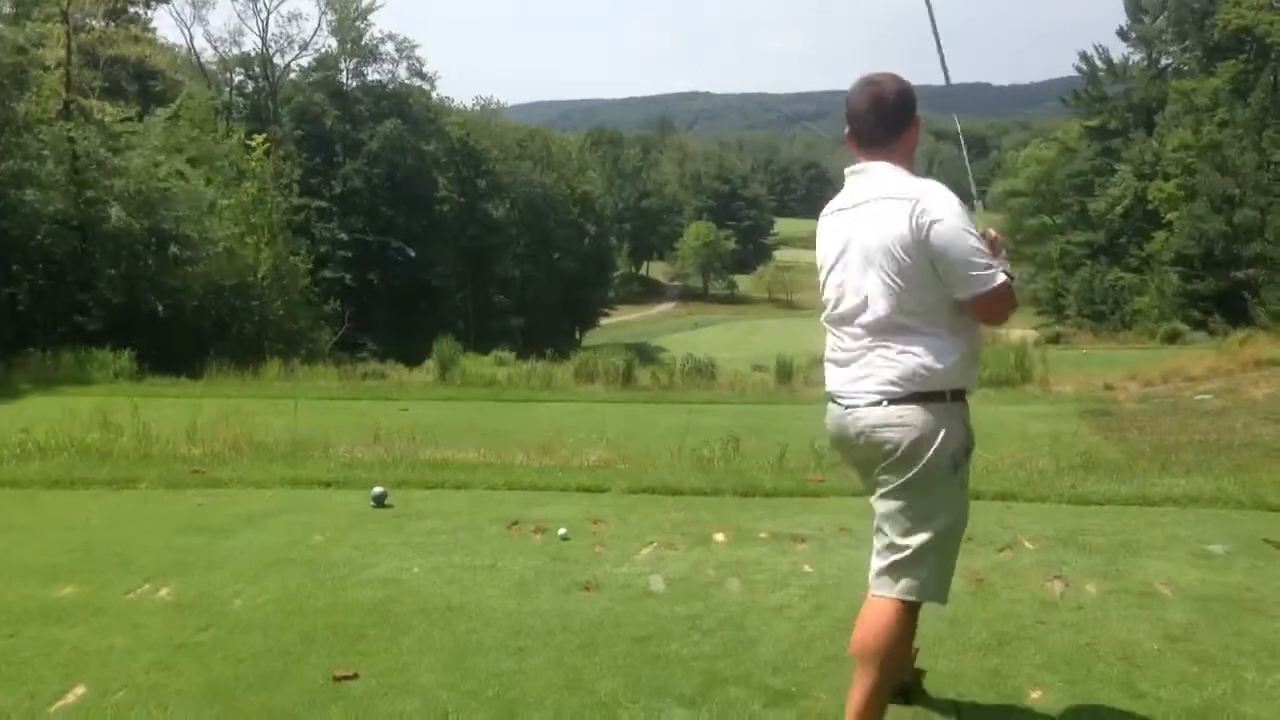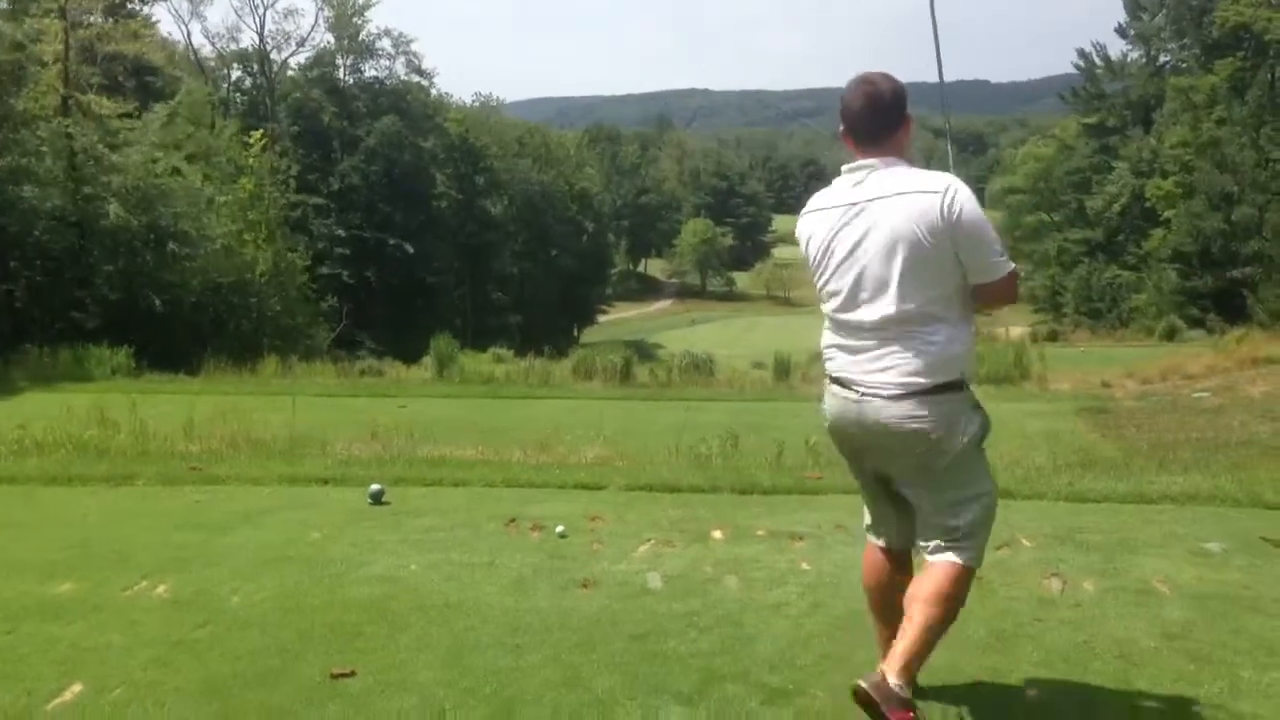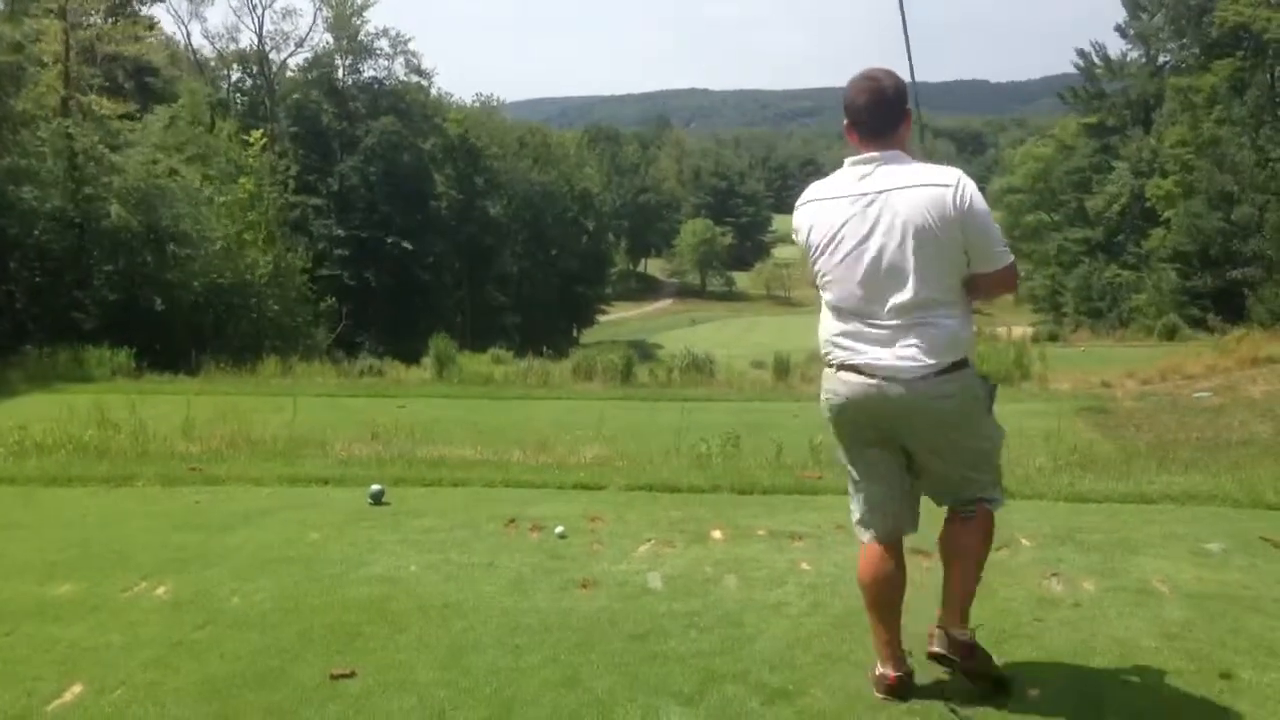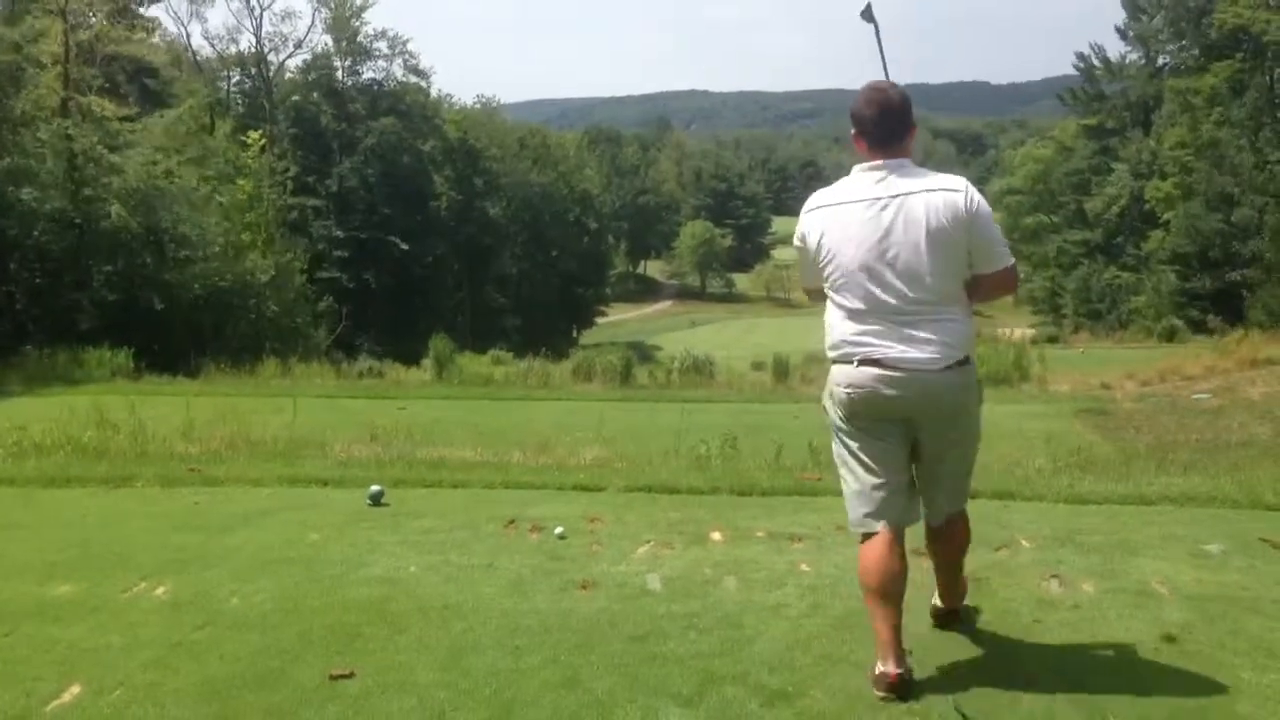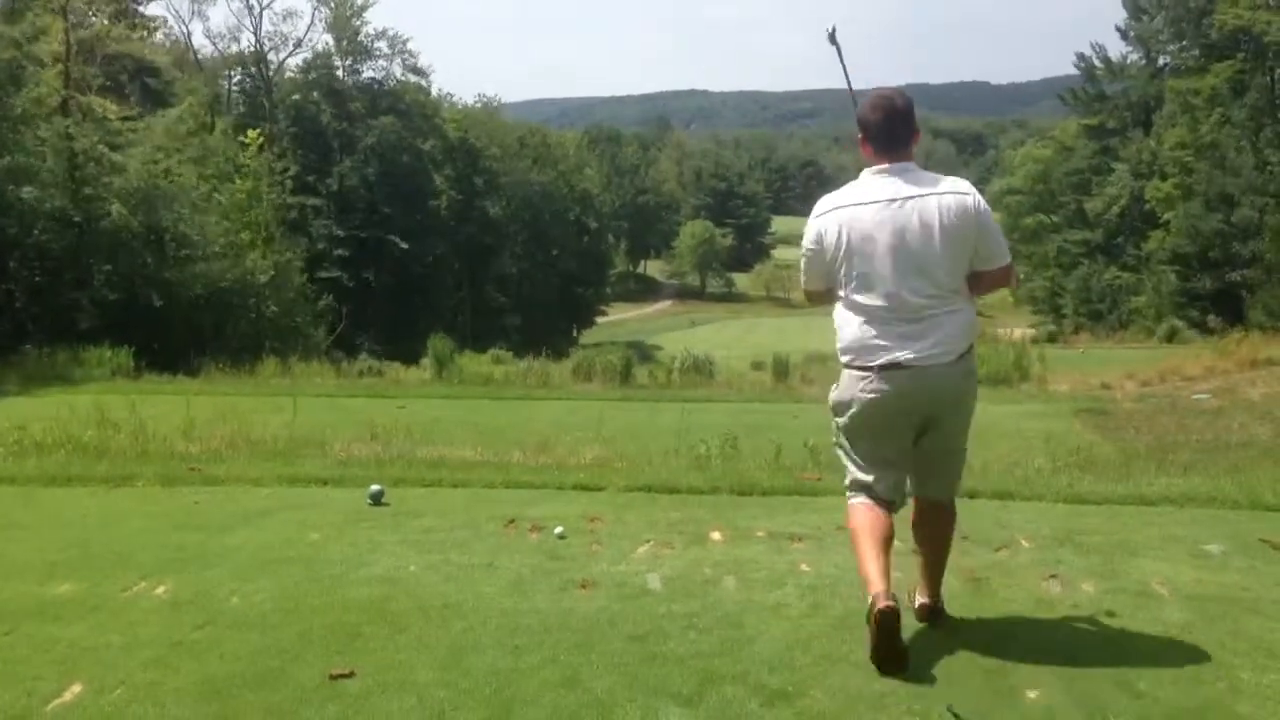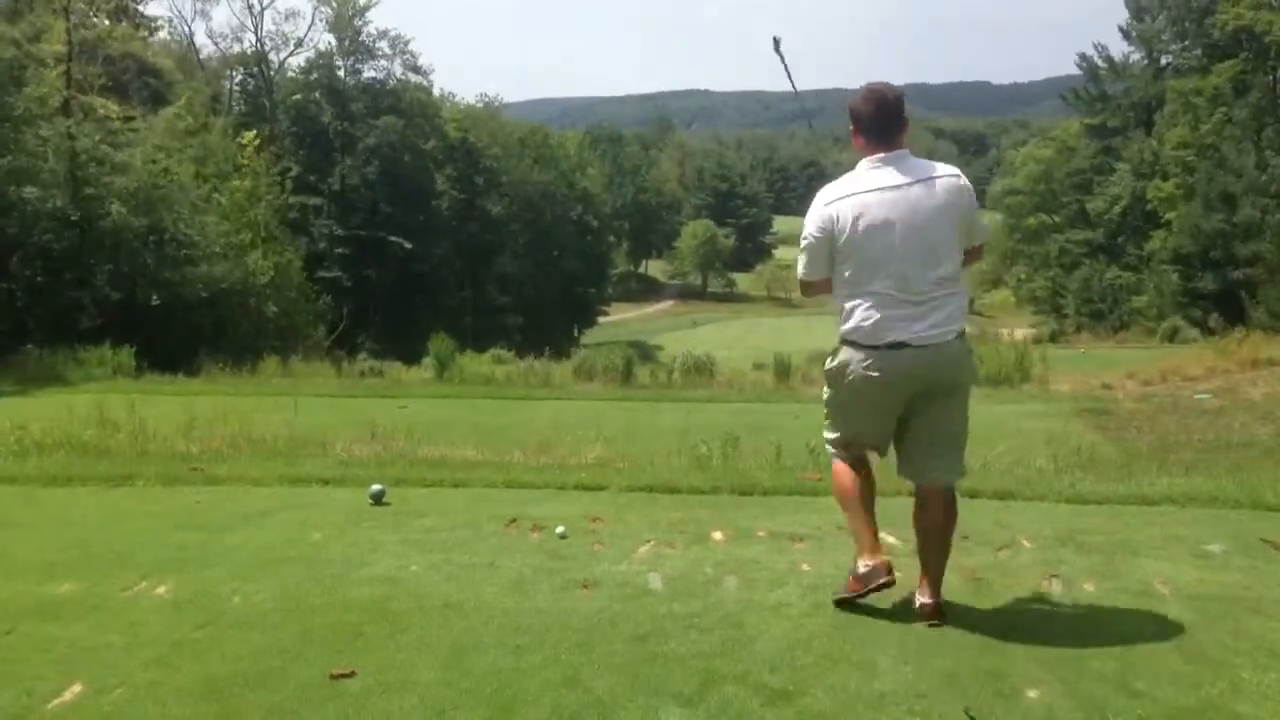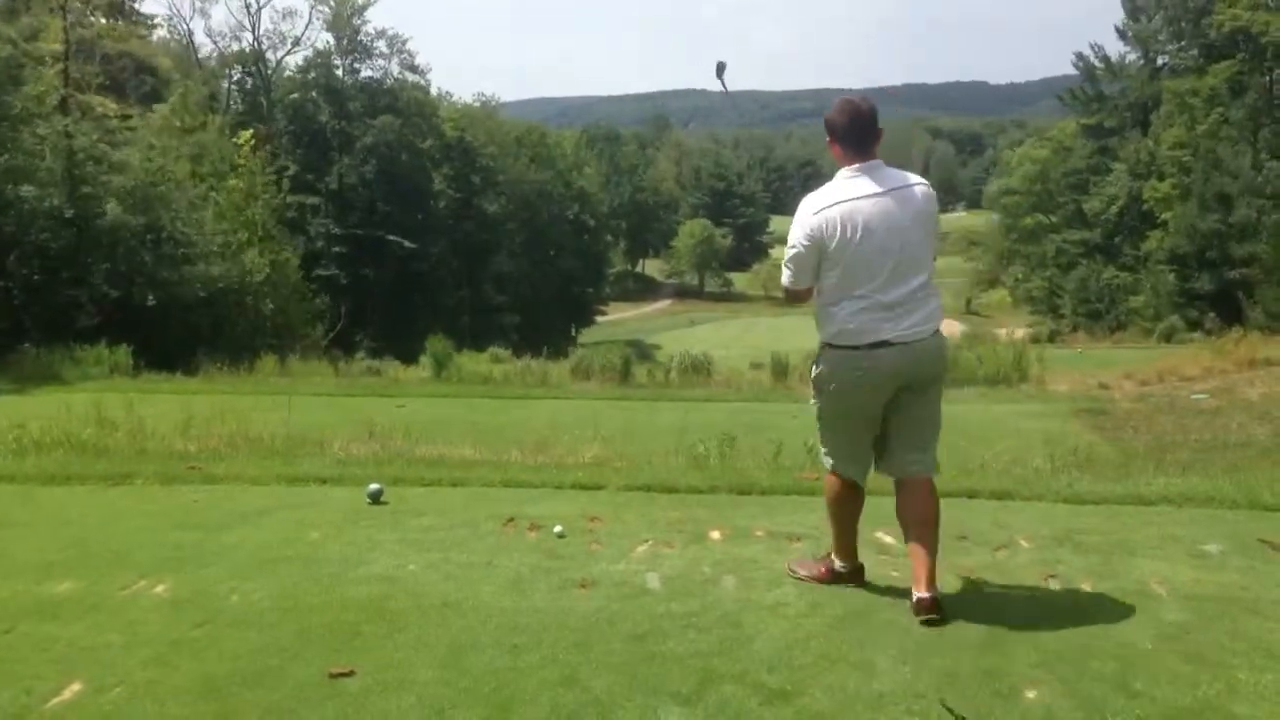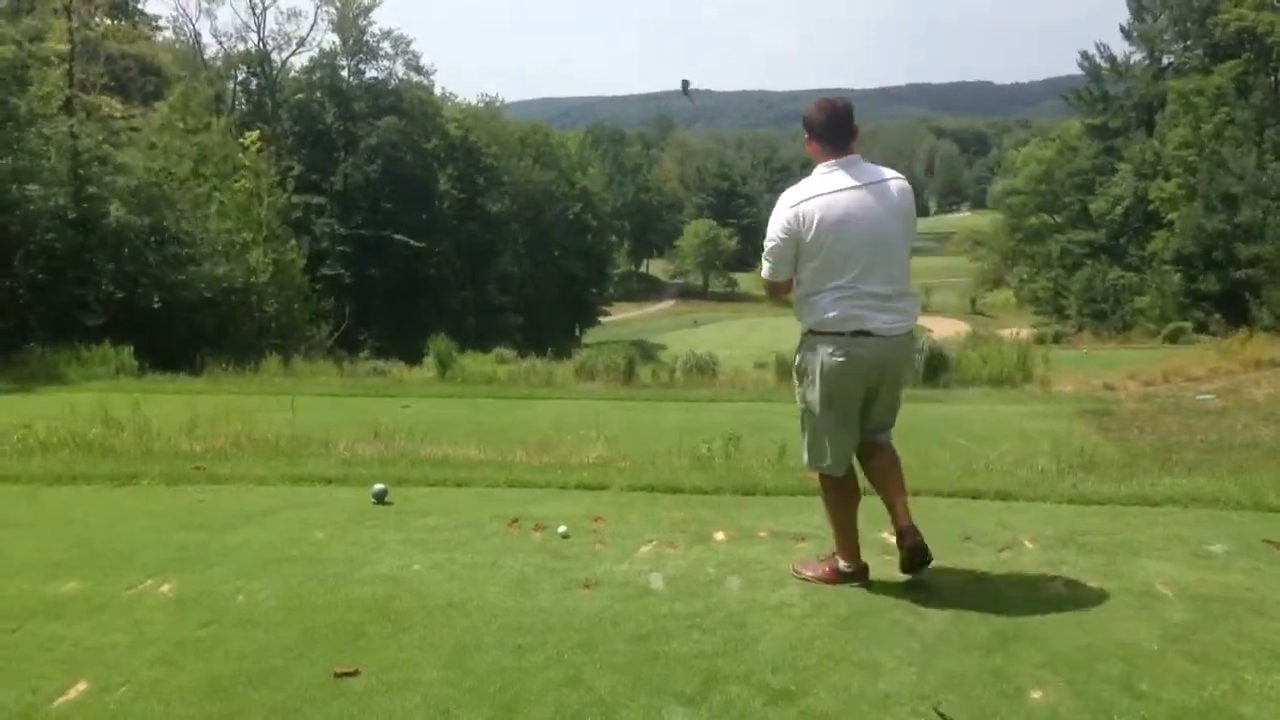
dt=0.2s
person 1, frame 1
left shoulder: (837, 208)
right shoulder: (928, 201)
right elbow: (991, 302)
left wrist: (973, 255)
right wrist: (999, 281)
left hip: (854, 406)
right hip: (914, 413)
left knee: (900, 551)
right knee: (901, 576)
left ankle: (895, 665)
person 1, frame 2
left shoulder: (815, 211)
right shoulder: (943, 194)
right elbow: (1001, 289)
left hip: (846, 398)
right hip: (925, 404)
left knee: (886, 534)
right knee: (955, 548)
left ankle: (893, 665)
person 1, frame 3
left shoulder: (812, 203)
right shoulder: (950, 187)
right elbow: (1001, 280)
left hip: (849, 383)
right hip: (935, 382)
left knee: (879, 527)
right knee: (974, 498)
left ankle: (891, 663)
right ankle: (953, 630)
person 1, frame 4
left shoulder: (820, 208)
right shoulder: (957, 194)
left elbow: (814, 288)
right elbow: (1003, 280)
left hip: (859, 381)
right hip: (942, 378)
left knee: (879, 521)
right knee: (946, 506)
left ankle: (889, 660)
right ankle: (949, 602)
person 1, frame 5
left shoulder: (830, 211)
right shoulder: (961, 197)
left elbow: (815, 293)
right elbow: (1000, 274)
left hip: (871, 378)
right hip: (948, 371)
left knee: (869, 493)
right knee: (936, 492)
left ankle: (880, 594)
right ankle: (929, 598)
person 1, frame 6
left shoulder: (833, 200)
right shoulder: (952, 183)
left elbow: (811, 284)
right elbow: (973, 250)
left hip: (871, 355)
right hip: (945, 352)
left knee: (848, 449)
right knee: (935, 478)
left ankle: (870, 556)
right ankle: (930, 593)
person 1, frame 7
left shoulder: (818, 207)
right shoulder: (921, 192)
left elbow: (795, 291)
left hip: (853, 355)
right hip: (922, 348)
left knee: (843, 466)
right knee: (915, 469)
left ankle: (844, 562)
right ankle: (925, 587)
person 1, frame 8
left shoulder: (797, 202)
right shoulder: (899, 187)
left elbow: (775, 285)
left hip: (834, 344)
right hip: (896, 338)
left knee: (831, 457)
right knee: (874, 439)
left ankle: (848, 561)
right ankle: (906, 530)
